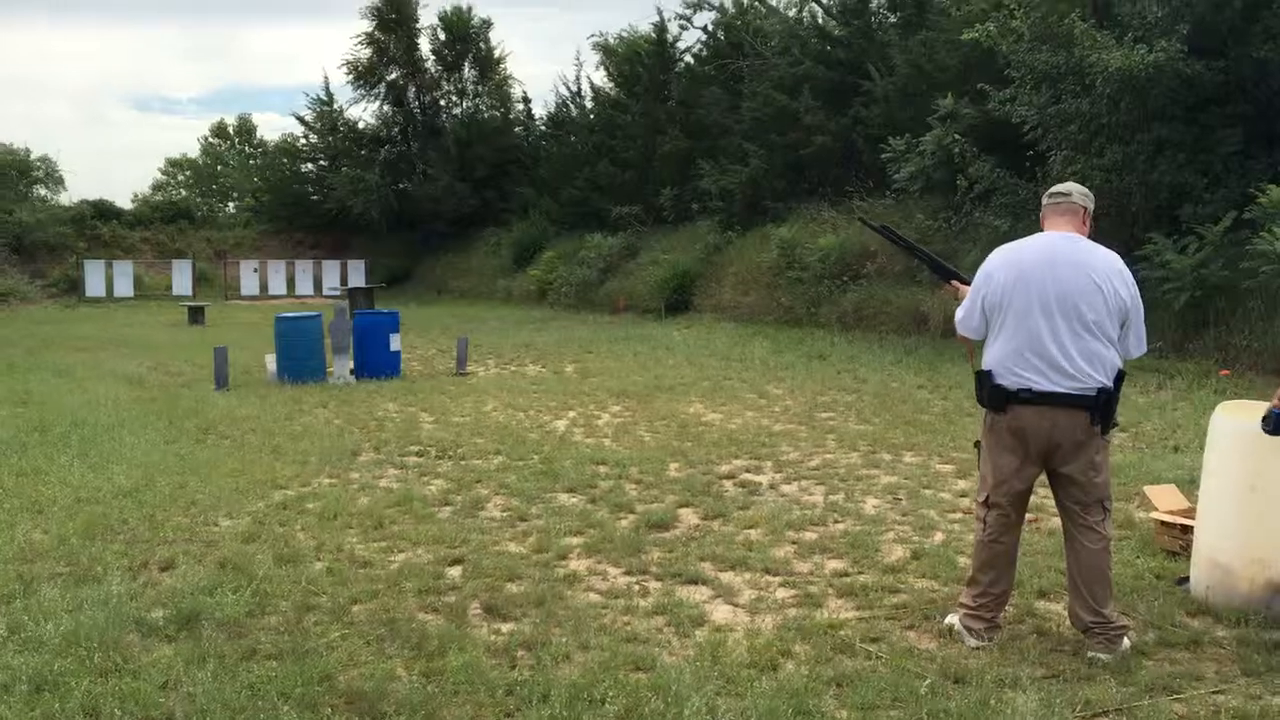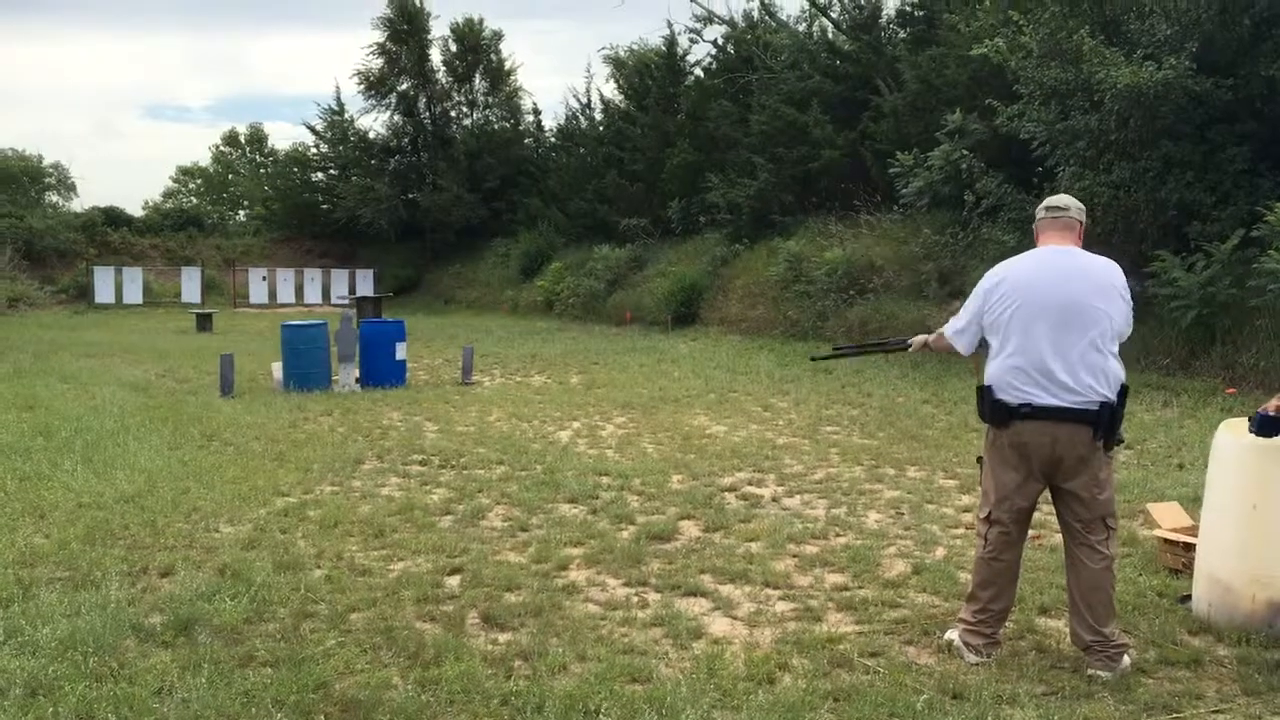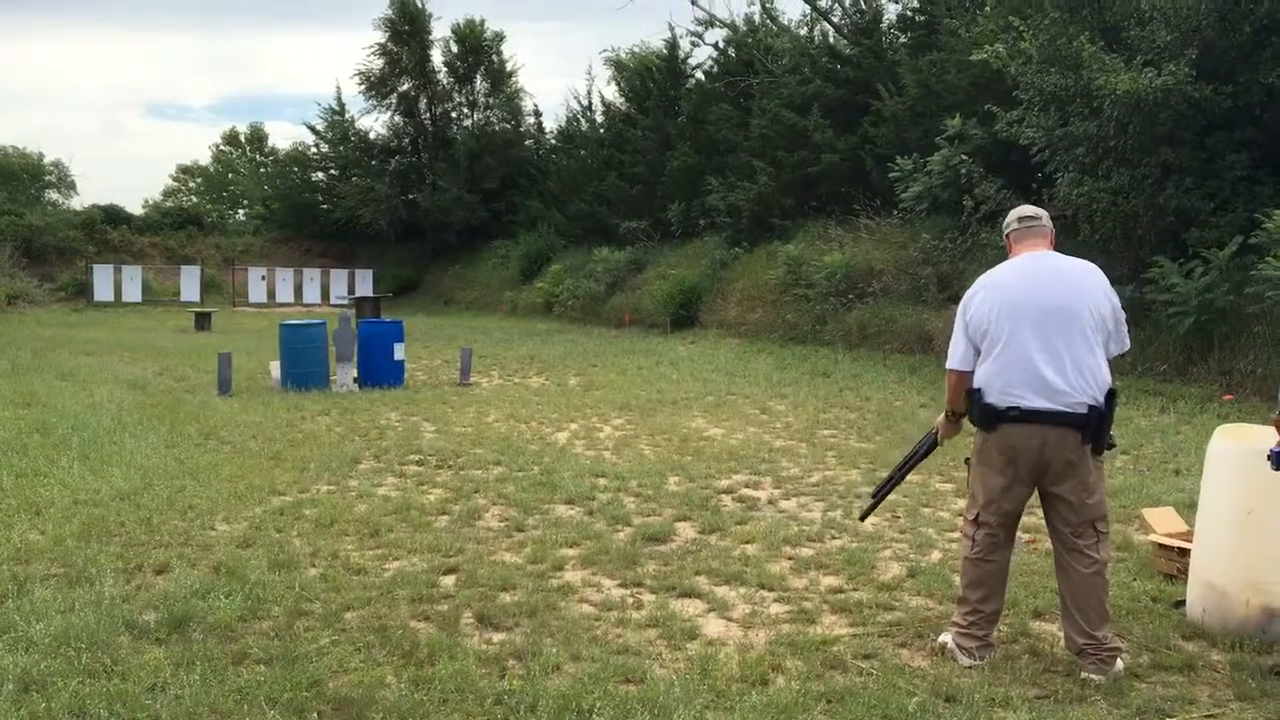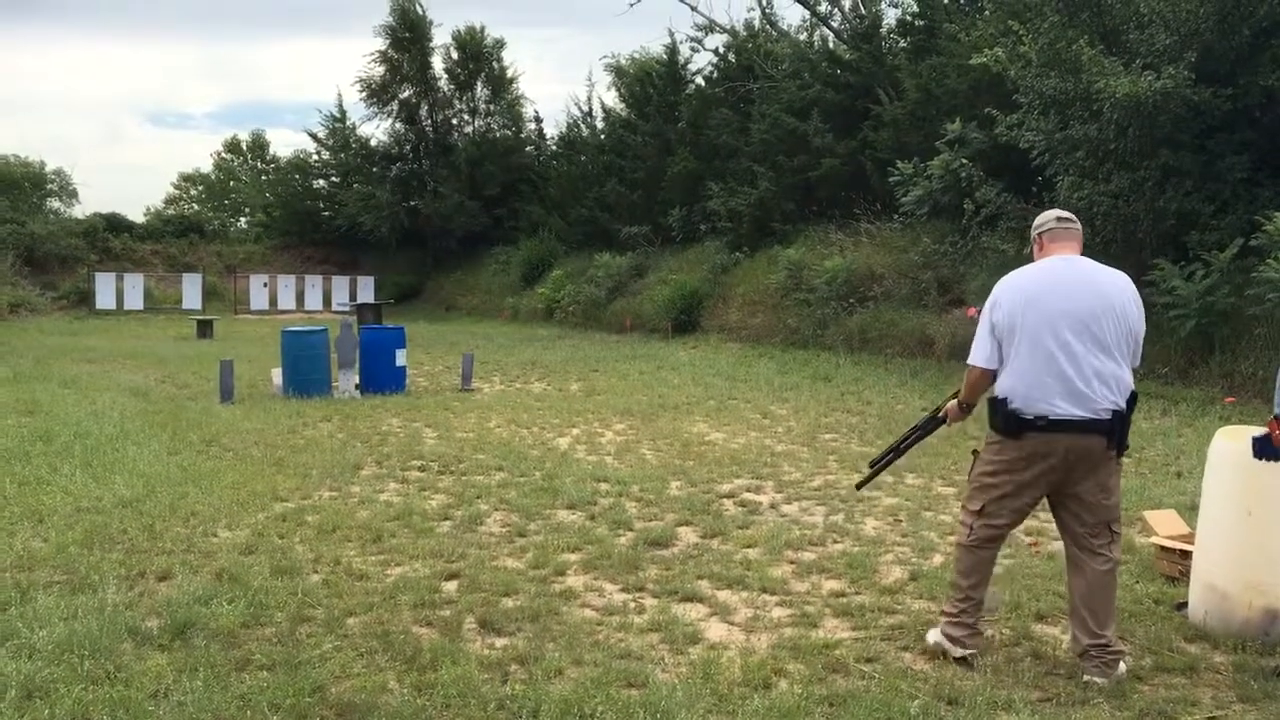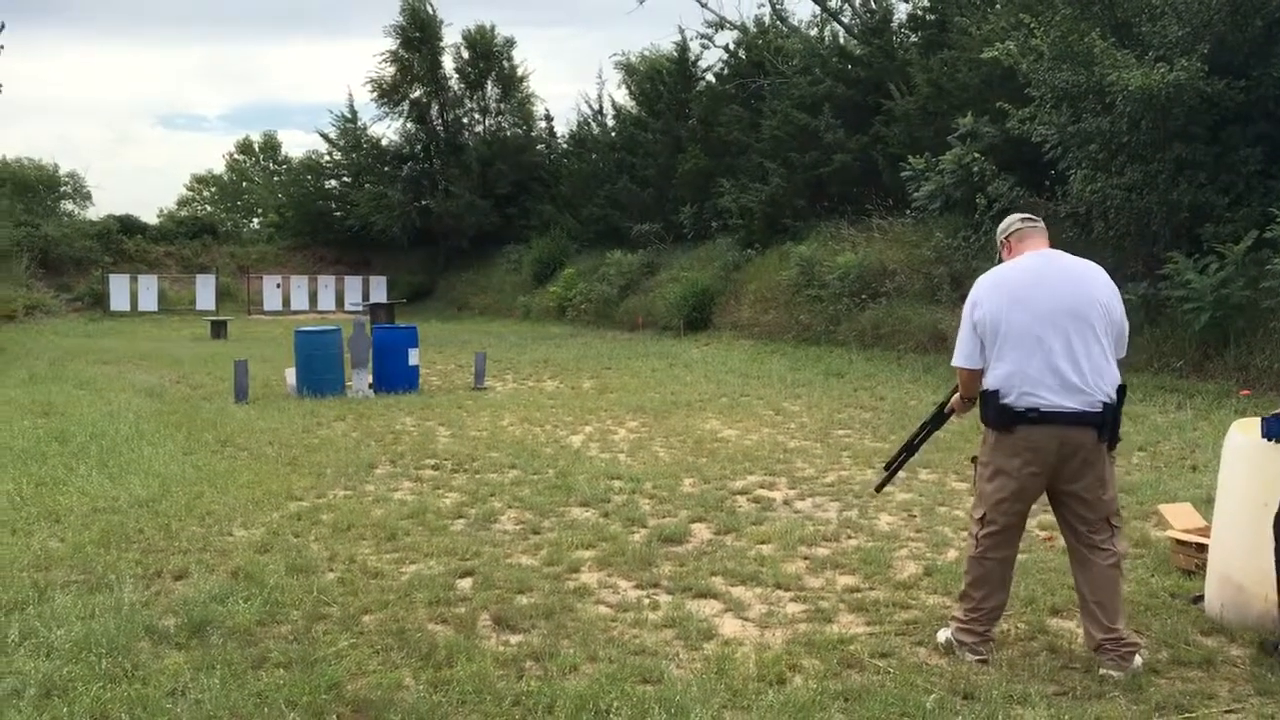
dt=0.5s
person 1, frame 1
left shoulder: (1003, 259)
right shoulder: (1112, 266)
left elbow: (968, 330)
right elbow: (1131, 348)
left wrist: (968, 298)
left hip: (1012, 411)
right hip: (1082, 416)
left knee: (996, 517)
right knee: (1089, 524)
left ankle: (978, 620)
right ankle: (1102, 632)
person 1, frame 2
left shoulder: (1004, 275)
right shoulder: (1110, 274)
left elbow: (959, 341)
left wrist: (928, 341)
left hip: (1015, 427)
right hip: (1086, 428)
left knee: (999, 533)
right knee: (1092, 539)
left ankle: (978, 636)
right ankle: (1102, 650)
person 1, frame 3
left shoulder: (985, 286)
right shoulder: (1091, 277)
left elbow: (960, 369)
right elbow: (1115, 346)
left wrist: (952, 416)
left hip: (1004, 431)
right hip: (1075, 432)
left knee: (987, 536)
right knee: (1084, 543)
left ankle: (971, 639)
right ankle: (1096, 653)
person 1, frame 4
left shoulder: (1013, 285)
right shoulder: (1120, 286)
left elbow: (981, 367)
right elbow: (1130, 359)
left wrist: (963, 404)
left hip: (1024, 434)
right hip: (1097, 436)
left knee: (980, 526)
right knee: (1095, 546)
left ankle: (958, 632)
right ankle: (1100, 656)
person 1, frame 5
left shoulder: (991, 284)
right shoulder: (1096, 277)
left elbow: (969, 368)
right elbow: (1117, 350)
left wrist: (964, 399)
left hip: (1017, 430)
right hip: (1087, 429)
left knee: (992, 534)
right knee: (1096, 539)
left ankle: (971, 634)
right ankle: (1114, 649)
